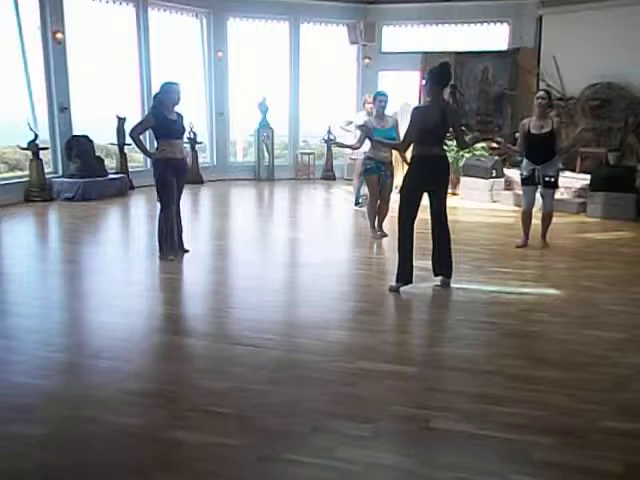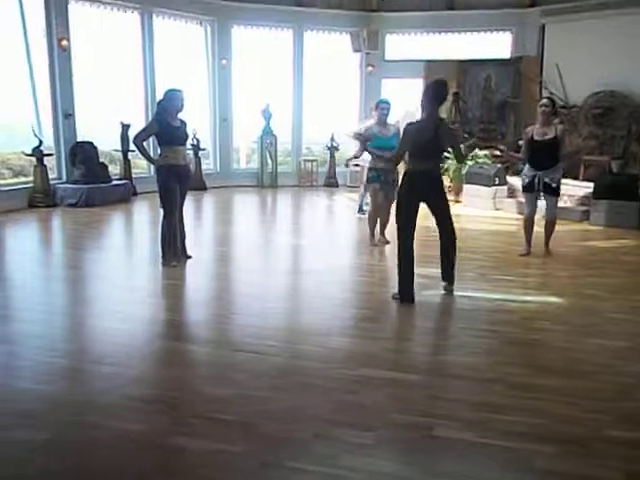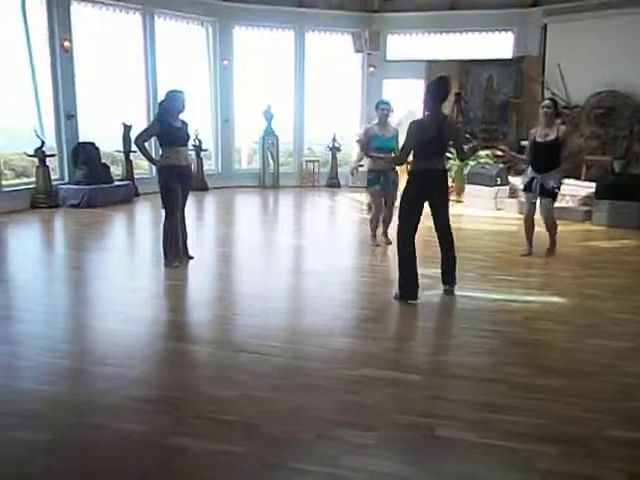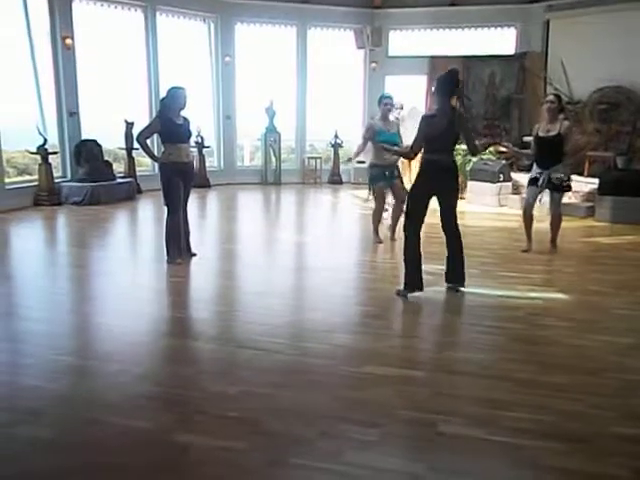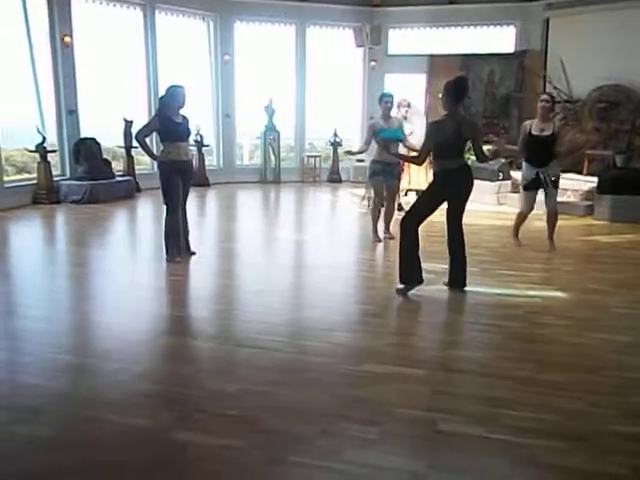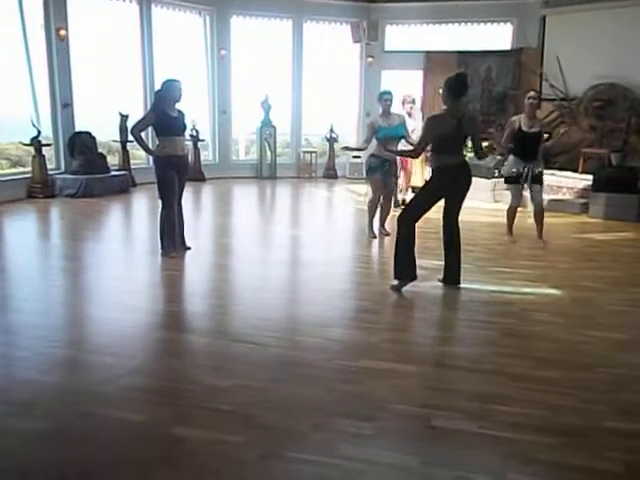
dt=0.3s
person 1, frame 1
left shoulder: (420, 111)
right shoulder: (452, 112)
left elbow: (404, 146)
right elbow: (462, 145)
left wrist: (375, 139)
right wrist: (476, 141)
left hip: (420, 167)
right hip: (441, 167)
left knee: (405, 221)
right knee: (439, 218)
left ankle: (403, 277)
right ankle: (445, 273)
person 1, frame 2
left shoulder: (413, 128)
right shoulder: (448, 130)
left elbow: (396, 159)
right elbow: (459, 159)
left hip: (414, 183)
right hip: (434, 183)
left knee: (405, 235)
right knee: (446, 229)
left ankle: (405, 291)
right ankle: (448, 281)
person 1, frame 3
left shoulder: (417, 126)
right shoulder: (452, 126)
left elbow: (401, 160)
right elbow: (463, 156)
right wrist: (473, 148)
left hip: (418, 181)
right hip: (439, 181)
left knee: (406, 234)
right knee: (443, 229)
left ankle: (408, 290)
right ankle: (449, 282)
person 1, frame 4
left shoulder: (429, 119)
right shoulder: (461, 119)
left elbow: (411, 153)
right elbow: (474, 151)
left wrist: (384, 147)
right wrist: (486, 144)
left hip: (428, 174)
right hip: (450, 173)
left knee: (412, 227)
right knee: (450, 224)
left ankle: (412, 283)
right ankle: (455, 279)
person 1, frame 5
left shoulder: (437, 126)
right shoulder: (471, 125)
left elbow: (421, 159)
right elbow: (481, 158)
left wrist: (393, 153)
right wrist: (496, 153)
left hip: (443, 181)
right hip: (464, 179)
left knee: (409, 223)
right knee: (455, 226)
left ankle: (411, 279)
right ankle: (457, 279)
person 1, frame 6
left shoulder: (435, 120)
right shoulder: (471, 121)
left elbow: (416, 153)
right elbow: (479, 154)
left wrist: (388, 149)
left hip: (442, 177)
right hip: (462, 175)
left knee: (406, 219)
right knee: (451, 222)
left ankle: (405, 274)
right ankle: (451, 276)
person 2, frame 1
left shoulder: (179, 117)
right shoulder: (155, 116)
right elbow: (134, 133)
left wrist: (183, 153)
right wrist: (149, 154)
left hip: (181, 163)
right hip: (164, 164)
left knee: (176, 204)
right knee: (167, 206)
left ankle: (177, 245)
right ankle: (166, 249)
person 2, frame 2
left shoulder: (182, 123)
right shoulder: (159, 122)
right elbow: (138, 139)
left wrist: (186, 159)
right wrist: (152, 160)
left hip: (184, 169)
right hip: (167, 170)
left knee: (179, 211)
right knee: (170, 212)
left ankle: (180, 251)
right ankle: (169, 255)
person 2, frame 3
left shoulder: (183, 124)
right shoulder: (160, 123)
right elbow: (139, 140)
left wrist: (187, 159)
right wrist: (154, 161)
left hip: (185, 170)
right hip: (169, 171)
left knee: (180, 211)
right knee: (172, 212)
left ankle: (182, 251)
right ankle: (171, 256)
person 2, frame 4
left shoulder: (185, 121)
right shoulder: (162, 120)
right elbow: (141, 137)
left wrist: (189, 156)
right wrist: (155, 158)
left hip: (187, 167)
right hip: (170, 168)
left knee: (183, 208)
right knee: (174, 209)
left ankle: (185, 248)
right ankle: (174, 253)
person 2, frame 5
left shoulder: (184, 119)
right shoulder: (161, 119)
right elbow: (140, 136)
left wrist: (188, 154)
right wrist: (154, 156)
left hip: (186, 165)
right hip: (169, 166)
left knee: (182, 206)
right knee: (173, 208)
left ankle: (184, 247)
right ankle: (173, 251)
person 2, frame 6
left shoulder: (180, 114)
right shoulder: (157, 113)
right elbow: (135, 130)
left wrist: (184, 149)
right wrist: (150, 151)
left hip: (182, 160)
right hip: (165, 161)
left knee: (177, 201)
right knee: (168, 203)
left ankle: (179, 242)
right ankle: (168, 246)
person 3, frame 1
left shoulder: (554, 123)
right shoulder: (525, 124)
left elbow: (558, 148)
right elbow: (520, 150)
right wrist: (504, 145)
left hip: (549, 167)
right hip: (530, 167)
left knee: (548, 207)
right knee: (527, 205)
left ankle: (543, 237)
right ankle: (525, 237)
person 3, frame 2
left shoulder: (559, 129)
right shoulder: (529, 131)
left elbow: (561, 155)
right elbow: (524, 156)
left hip: (551, 175)
right hip: (531, 174)
left knee: (551, 214)
right knee: (529, 212)
left ankle: (546, 244)
right ankle: (527, 245)
person 3, frame 3
left shoulder: (562, 131)
right shoulder: (533, 132)
right elbow: (528, 158)
right wrist: (510, 154)
left hip: (551, 176)
right hip: (533, 175)
left knee: (547, 214)
right knee: (528, 212)
left ankle: (552, 243)
right ankle: (529, 245)
person 3, frame 4
left shoulder: (565, 126)
right shoulder: (537, 127)
right elbow: (533, 153)
right wrist: (514, 150)
left hip: (557, 171)
right hip: (539, 170)
left knee: (555, 209)
right knee: (527, 205)
left ankle: (553, 242)
right ankle: (528, 240)
person 3, frame 5
left shoulder: (556, 126)
right shoulder: (527, 125)
left elbow: (555, 151)
right elbow: (520, 151)
left hip: (549, 170)
right hip: (530, 169)
left knee: (551, 207)
right knee: (527, 208)
left ankle: (551, 239)
right ankle: (515, 233)
person 3, frame 6
left shoulder: (540, 124)
right shoulder: (514, 121)
left elbow: (540, 148)
right elbow: (504, 145)
left hip: (534, 165)
right hip: (516, 164)
left knee: (538, 201)
right knee: (516, 202)
left ankle: (540, 235)
right ankle: (509, 232)
person 4, frame 1
left shoulder: (393, 121)
right shoulder: (368, 123)
right elbow: (359, 144)
right wrist: (347, 146)
left hip: (388, 164)
right hip: (371, 162)
left knee: (385, 198)
right knee: (374, 197)
left ankle: (380, 227)
right ankle: (372, 228)
person 4, frame 2
left shoulder: (395, 129)
right shoulder: (369, 130)
right elbow: (361, 150)
right wrist: (353, 157)
left hip: (391, 171)
right hip: (375, 171)
left knee: (387, 206)
right knee: (376, 205)
left ankle: (382, 234)
right ankle: (372, 236)
person 4, frame 3
left shoulder: (394, 131)
right shoulder: (369, 130)
left elbow: (396, 153)
right elbow: (363, 150)
right wrist: (356, 164)
left hip: (390, 171)
right hip: (374, 172)
left knee: (390, 205)
right knee: (377, 207)
left ankle: (385, 233)
right ankle: (373, 236)
person 4, frame 4
left shoulder: (395, 124)
right shoulder: (373, 125)
left elbow: (400, 145)
right elbow: (363, 144)
right wrist: (354, 156)
left hip: (392, 167)
right hip: (376, 168)
left knee: (401, 198)
right knee: (379, 204)
left ankle: (393, 229)
right ankle: (375, 233)
person 4, frame 5
left shoulder: (398, 122)
right shoulder: (374, 124)
left elbow: (405, 142)
right elbow: (366, 144)
right wrist: (356, 152)
left hip: (395, 165)
right hip: (378, 164)
left knee: (391, 199)
right knee: (378, 199)
left ankle: (387, 229)
right ankle: (374, 231)
person 4, frame 6
left shoulder: (400, 118)
right shoulder: (374, 122)
left elbow: (407, 138)
right elbow: (366, 143)
right wrist: (354, 148)
left hip: (392, 162)
right hip: (376, 160)
left knee: (388, 196)
right knee: (376, 195)
left ankle: (382, 225)
right ankle: (370, 227)
